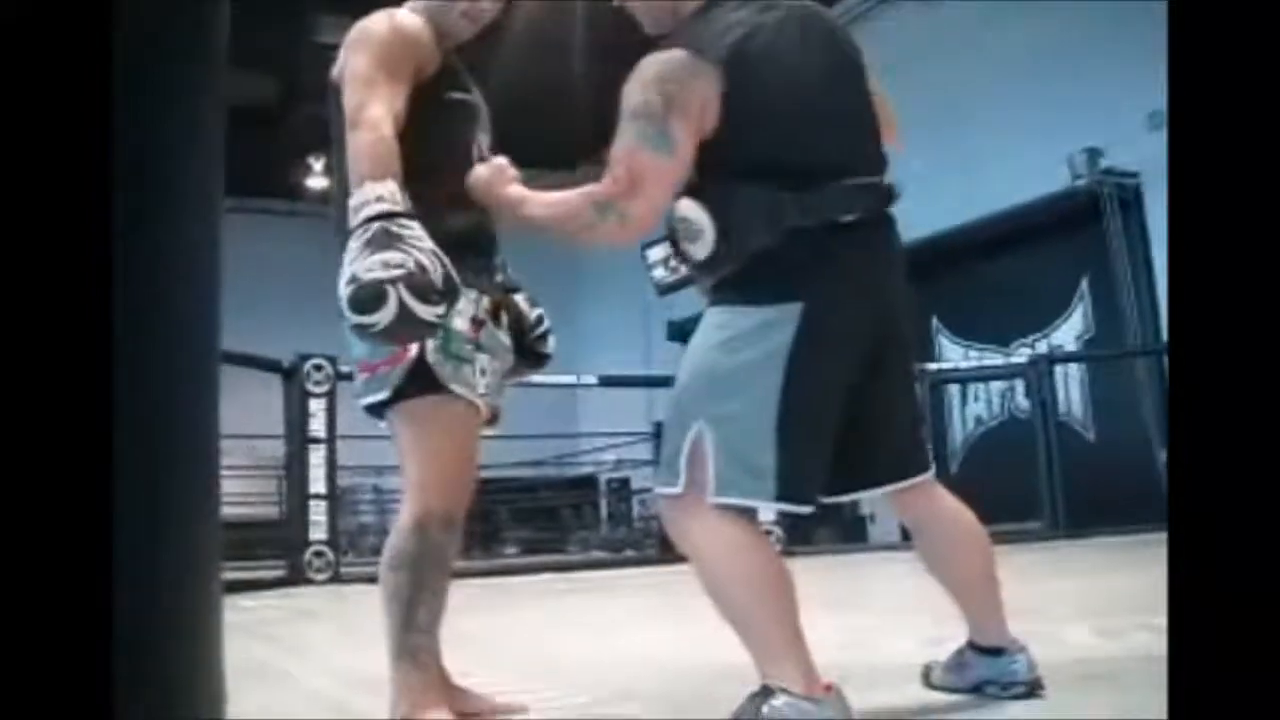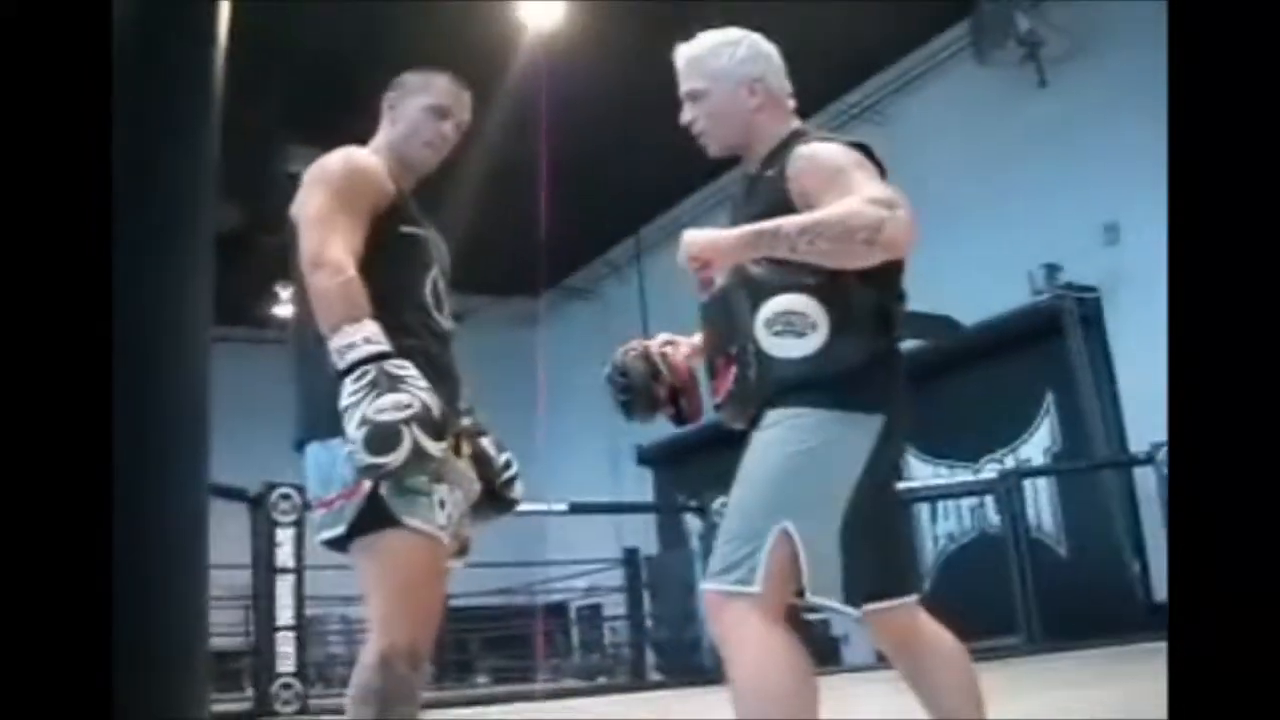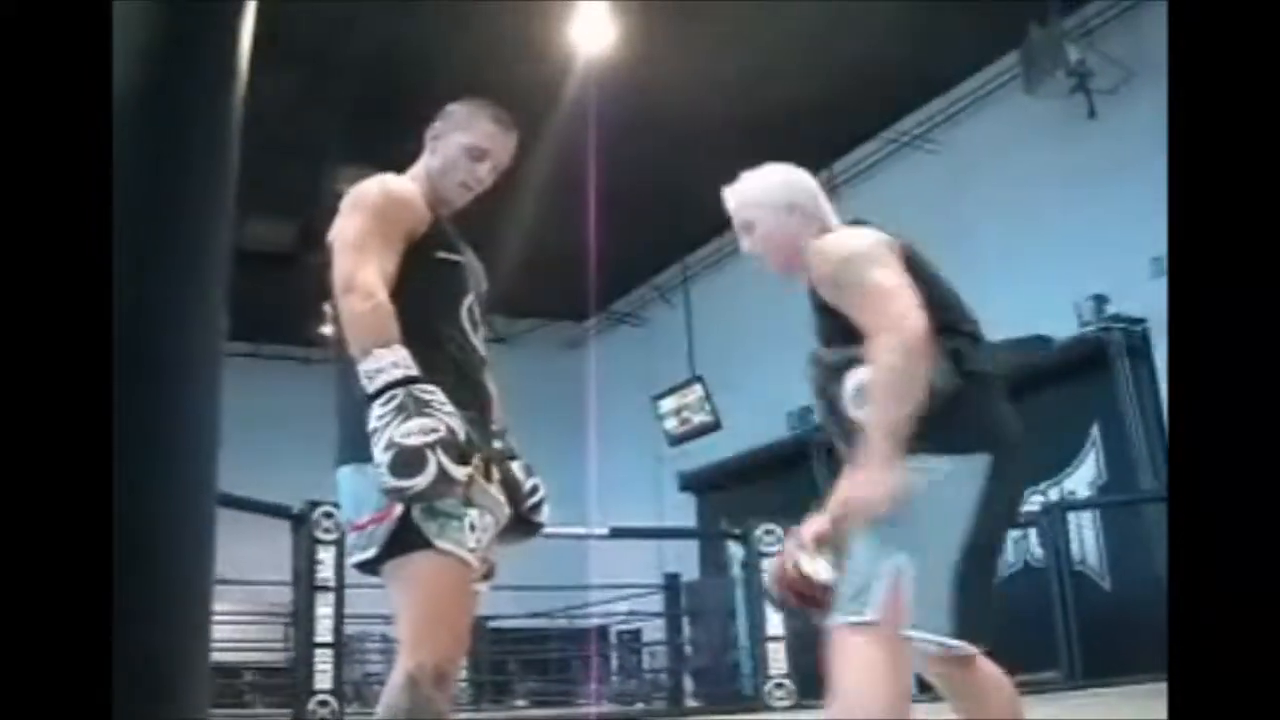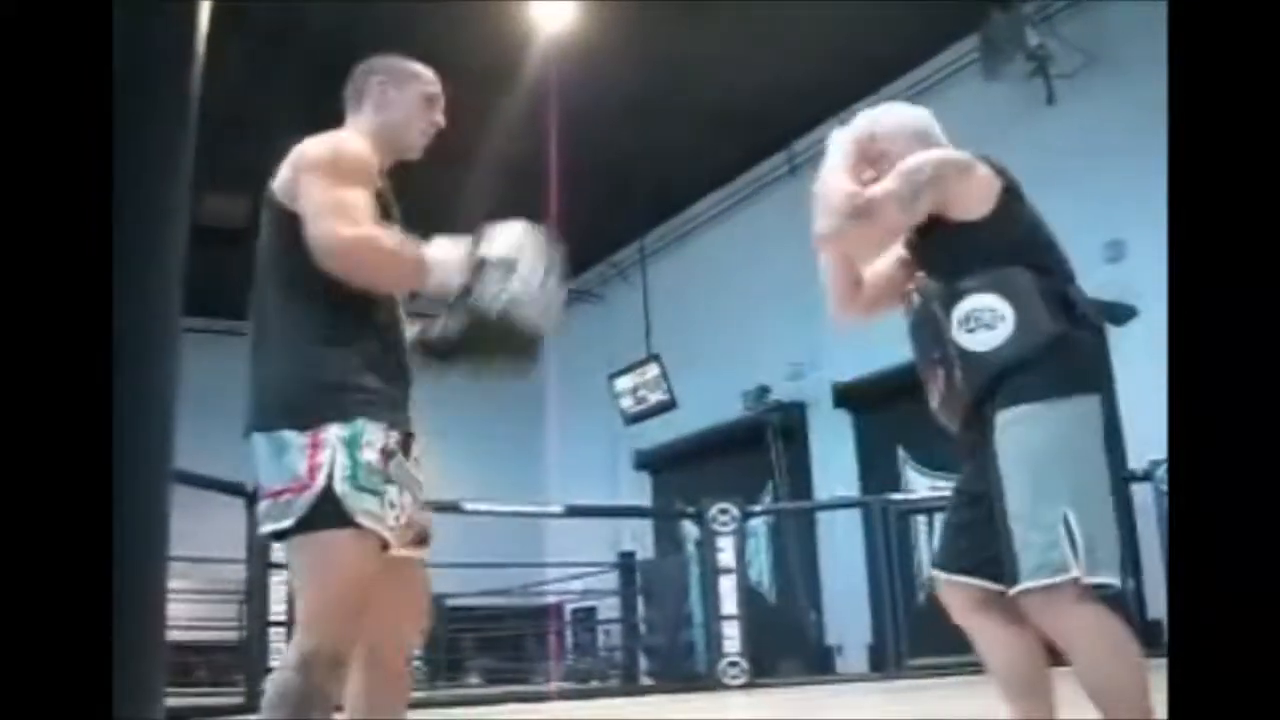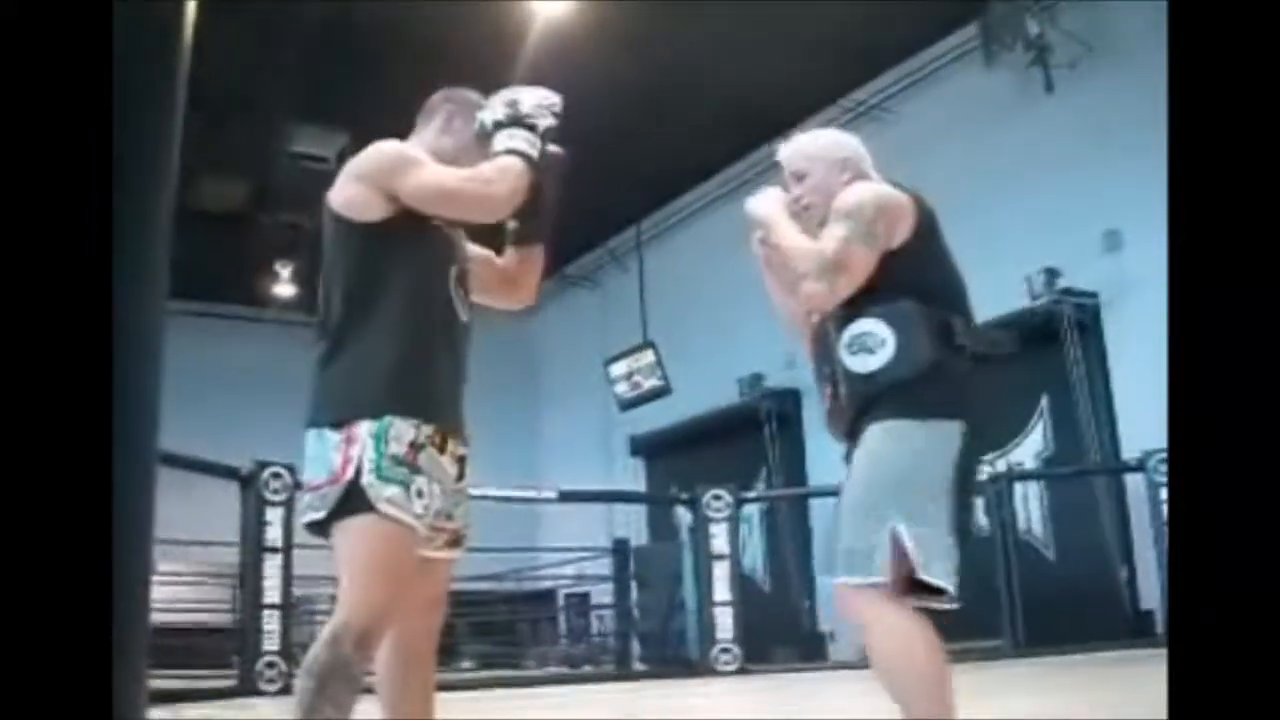
dt=1s
person 1, frame 1
left shoulder: (454, 75)
right elbow: (369, 125)
left wrist: (500, 290)
right wrist: (381, 224)
left hip: (458, 290)
right hip: (416, 284)
left knee: (446, 495)
right knee: (436, 494)
person 1, frame 2
left shoulder: (414, 221)
right shoulder: (349, 172)
right elbow: (328, 268)
left wrist: (466, 432)
right wrist: (372, 370)
left hip: (421, 431)
right hip: (372, 425)
left knee: (411, 636)
right knee: (402, 635)
person 1, frame 3
left shoulder: (454, 249)
right shoulder: (386, 198)
right elbow: (360, 292)
left wrist: (499, 454)
right wrist: (399, 399)
left hip: (455, 457)
right hip: (410, 452)
left knee: (440, 655)
right knee: (431, 655)
person 1, frame 4
left shoulder: (368, 180)
right shoulder: (333, 154)
right elbow: (342, 245)
left wrist: (468, 321)
right wrist: (466, 264)
left hip: (370, 423)
right hip: (325, 418)
left knee: (397, 622)
right knee: (330, 637)
person 1, frame 5
left shoulder: (440, 229)
right shoulder: (385, 161)
left elbow: (515, 288)
right elbow: (488, 195)
left wrist: (532, 212)
right wrist: (520, 136)
left hip: (430, 427)
right hip: (373, 420)
left knee: (420, 619)
right knee: (366, 614)
person 2, frame 1
left shoulder: (675, 70)
left elbow: (620, 215)
right elbow: (880, 134)
left wrist: (511, 197)
left hip: (778, 294)
right hip: (869, 275)
left knee: (692, 500)
right knee: (907, 482)
right ankle: (996, 653)
person 2, frame 2
left shoulder: (815, 162)
right shoulder: (765, 181)
left elbow: (889, 227)
left wrist: (738, 242)
right wrist: (702, 348)
left hip: (832, 406)
right hip: (819, 409)
left knee: (738, 603)
right knee: (893, 613)
person 2, frame 3
left shoulder: (839, 252)
right shoulder: (843, 285)
left elbow: (907, 335)
right elbow: (872, 427)
left wrist: (877, 468)
right wrist: (830, 517)
left hip: (948, 456)
right hip: (955, 457)
left knee: (862, 641)
right knee: (940, 645)
person 2, frame 4
left shoulder: (945, 169)
right shoulder: (926, 235)
left elbow: (838, 227)
right elbow: (849, 298)
left wrist: (835, 157)
right wrist: (836, 200)
left hip: (1039, 396)
right hip: (996, 412)
left knee: (1052, 594)
right knee: (968, 591)
person 2, frame 5
left shoulder: (870, 200)
right shoulder: (854, 237)
left elbow: (822, 285)
right elbow: (818, 330)
left wrist: (774, 219)
right wrist: (772, 262)
left hip: (918, 413)
right hip: (899, 420)
left knee: (865, 594)
right knee: (888, 598)
